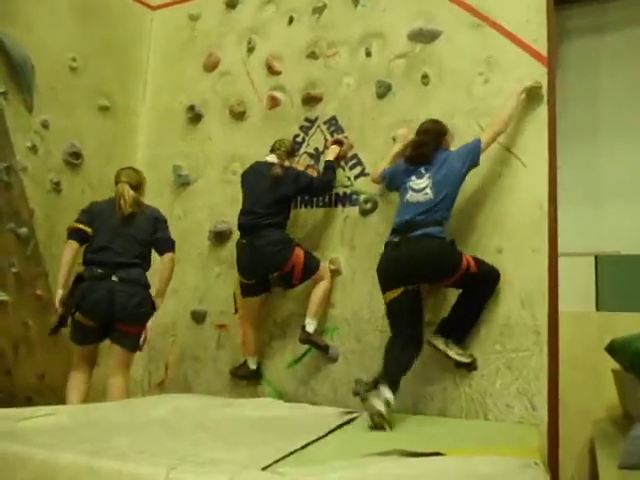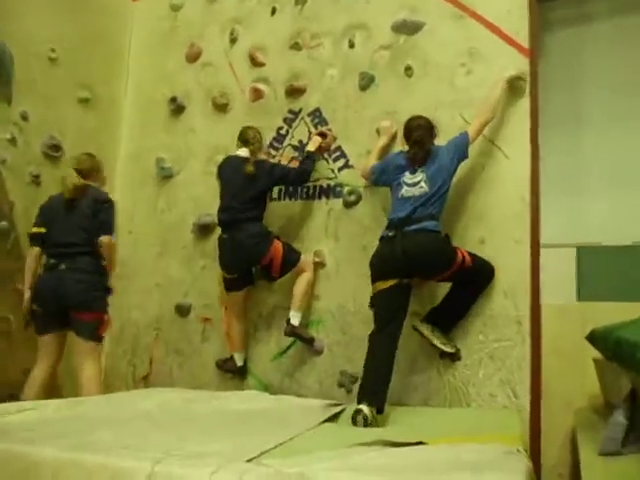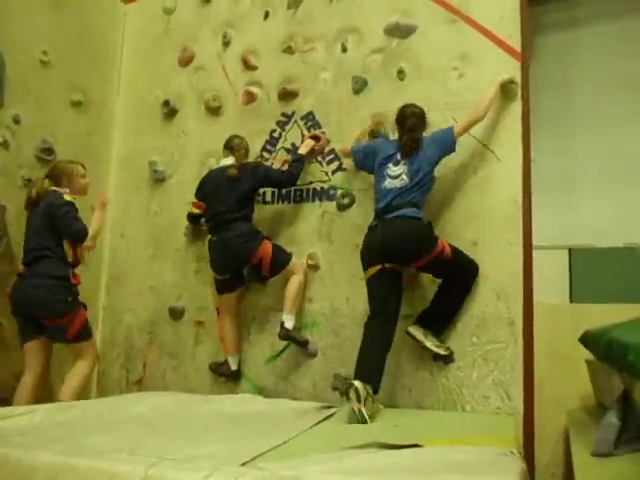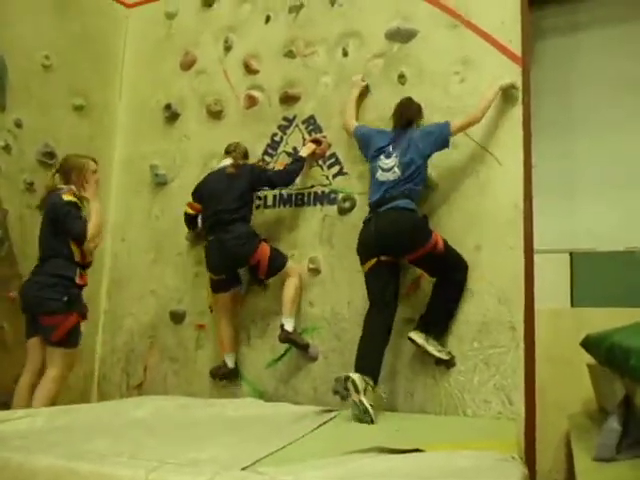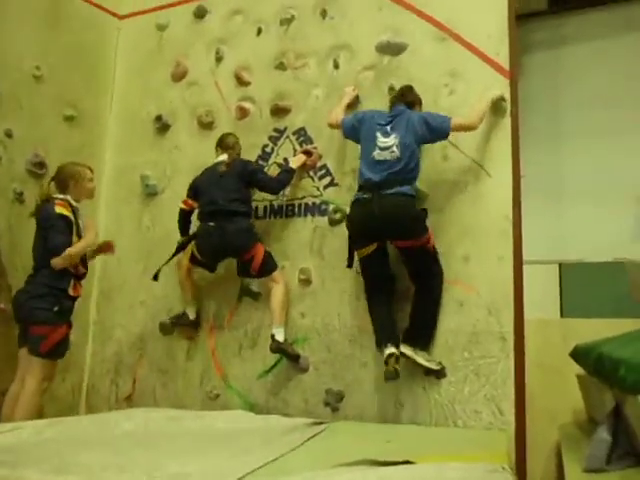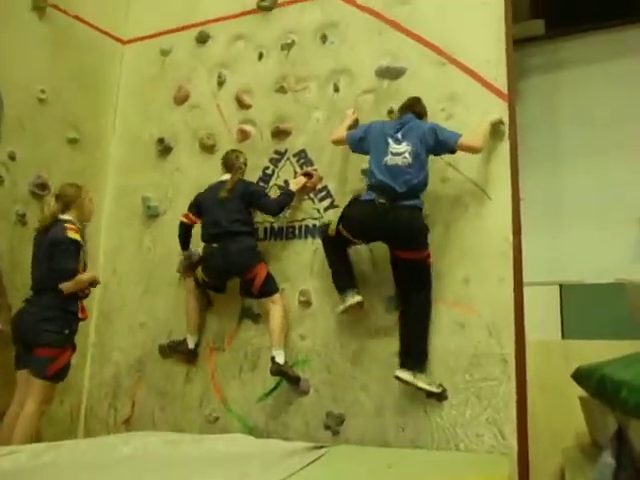
dt=0.5s
person 1, frame 1
left shoulder: (405, 168)
right shoulder: (455, 160)
left elbow: (376, 176)
right elbow: (497, 128)
left wrist: (400, 146)
right wrist: (520, 94)
left hip: (391, 257)
right hip: (428, 251)
left knee: (405, 336)
right knee: (487, 276)
left ankle: (383, 388)
right ankle: (448, 335)
person 1, frame 2
left shoulder: (395, 162)
right shoulder: (447, 155)
left elbow: (367, 172)
right elbow: (484, 119)
left wrist: (383, 140)
right wrist: (504, 83)
left hip: (387, 251)
right hip: (425, 246)
left knee: (384, 331)
right knee: (481, 272)
left ankle: (368, 404)
right ankle: (435, 324)
person 1, frame 3
left shoulder: (379, 149)
right shoulder: (431, 145)
left elbow: (346, 151)
right elbow: (476, 117)
left wrist: (369, 130)
right wrist: (498, 86)
left hip: (375, 239)
right hip: (409, 232)
left knee: (381, 317)
right knee: (465, 270)
left ankle: (362, 384)
right ankle: (427, 327)
person 1, frame 4
left shoulder: (375, 138)
right shoulder: (422, 137)
left elbow: (349, 123)
right elbow: (474, 117)
left wrist: (356, 91)
right wrist: (498, 88)
left hip: (371, 229)
right hip: (403, 223)
left knee: (380, 307)
right knee: (455, 270)
left ankle: (361, 377)
right ankle: (427, 332)
person 1, frame 5
left shoulder: (367, 119)
right shoulder: (419, 120)
left elbow: (333, 120)
right elbow: (471, 123)
left wrist: (347, 99)
right wrist: (490, 100)
left hip: (363, 210)
right hip: (400, 207)
left knee: (377, 287)
right knee: (429, 277)
left ankle: (389, 345)
right ankle: (416, 344)
person 1, frame 6
left shoulder: (376, 128)
right shoulder: (428, 129)
left elbow: (336, 137)
right elbow: (476, 145)
left wrist: (349, 119)
right wrist: (489, 122)
left hip: (369, 212)
right hip: (407, 218)
left knee: (330, 235)
right knee: (415, 295)
left ankle: (348, 291)
right ankle: (412, 366)
person 2, frame 1
left shoulder: (94, 209)
right shoulder: (153, 216)
left elbow: (73, 244)
right elbow: (168, 257)
left wrist: (61, 287)
right wrist: (158, 295)
left hip: (93, 290)
right hip: (132, 294)
left knee: (81, 367)
right knee: (118, 373)
person 2, frame 2
left shoulder: (51, 203)
right shoulder: (100, 197)
left elbow: (35, 248)
right elbow: (105, 240)
left wrist: (28, 289)
right wrist: (110, 270)
left hip: (51, 282)
right hip: (85, 282)
left knee: (45, 363)
right knee: (89, 362)
person 2, frame 3
left shoulder: (39, 206)
right shoulder: (60, 201)
right elbow: (86, 242)
right wrist: (99, 210)
left hip: (25, 290)
right hip: (51, 290)
left knee: (34, 370)
right knee: (87, 356)
person 2, frame 4
left shoulder: (60, 202)
right shoulder: (65, 200)
right elbow: (90, 242)
left wrist: (76, 296)
right wrist: (94, 203)
left hip: (41, 289)
right hip: (56, 292)
left knee: (34, 368)
right knee: (59, 368)
person 2, frame 5
left shoulder: (61, 211)
right shoulder: (58, 209)
right elbow: (57, 260)
left wrist: (94, 249)
right wrist: (88, 241)
left hip: (36, 300)
right hip: (48, 302)
left knee: (24, 378)
right knee: (39, 379)
person 2, frame 6
left shoulder: (50, 230)
right shoulder: (69, 232)
left elbow: (66, 269)
right elbow: (68, 283)
right wrist: (92, 277)
left hip: (30, 319)
right hip: (52, 323)
right knee: (38, 401)
person 3, frame 1
left shoulder: (251, 171)
right shoulder: (291, 175)
right elbow: (324, 185)
right wrist: (331, 158)
left hip: (246, 249)
right hip: (275, 245)
left knee: (248, 315)
right knee: (324, 274)
left ankle: (251, 367)
right ankle: (309, 330)
person 3, frame 2
left shoulder: (226, 165)
right shoulder: (265, 169)
right elbow: (301, 176)
right wrist: (311, 149)
left hip: (228, 244)
right hip: (255, 239)
left knee: (234, 308)
right knee: (306, 266)
left ankle: (237, 362)
right ankle: (294, 322)
person 3, frame 3
left shoulder: (208, 179)
right shoulder: (252, 171)
left elbow: (194, 217)
right elbow: (288, 178)
left wrist: (211, 217)
right wrist: (302, 152)
left hip: (218, 248)
right hip: (245, 239)
left knee: (227, 311)
right knee: (297, 268)
left ankle: (231, 365)
right ankle: (288, 326)
person 3, frame 4
left shoulder: (206, 181)
right shoulder: (249, 172)
left elbow: (190, 215)
right elbow: (284, 178)
left wrist: (195, 230)
right wrist: (304, 154)
left hip: (215, 248)
right hip: (242, 240)
left knee: (223, 310)
right knee: (292, 272)
left ankle: (229, 365)
right ankle: (288, 329)
person 3, frame 5
left shoulder: (201, 177)
right shoulder: (244, 167)
left elbow: (185, 212)
right elbow: (274, 186)
left wrist: (185, 237)
right wrist: (293, 165)
left hip: (210, 235)
right hip: (240, 233)
left knee: (183, 264)
right knee: (277, 279)
left ankle: (191, 317)
right ankle: (278, 338)
person 3, frame 6
left shoulder: (205, 195)
right shoulder: (247, 188)
left elbow: (185, 225)
right elbow: (274, 208)
left wrist: (185, 251)
right wrist: (293, 188)
left hip: (214, 256)
right hip: (244, 253)
left knee: (192, 286)
right knee: (275, 301)
left ankle: (190, 346)
right ankle: (278, 361)
